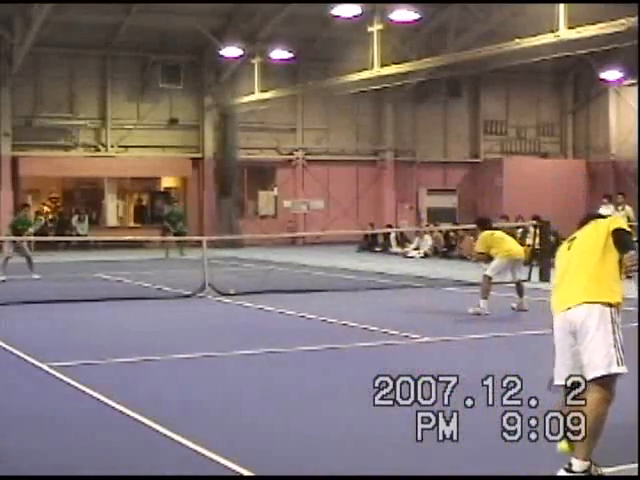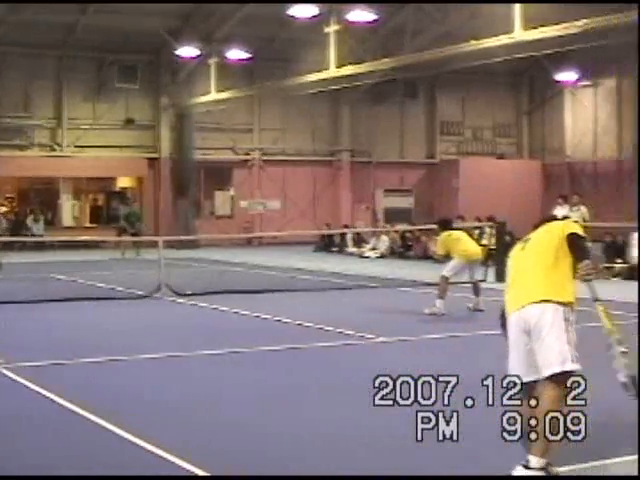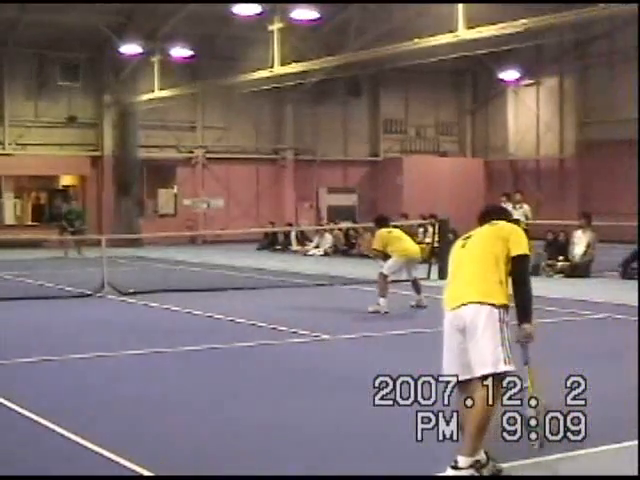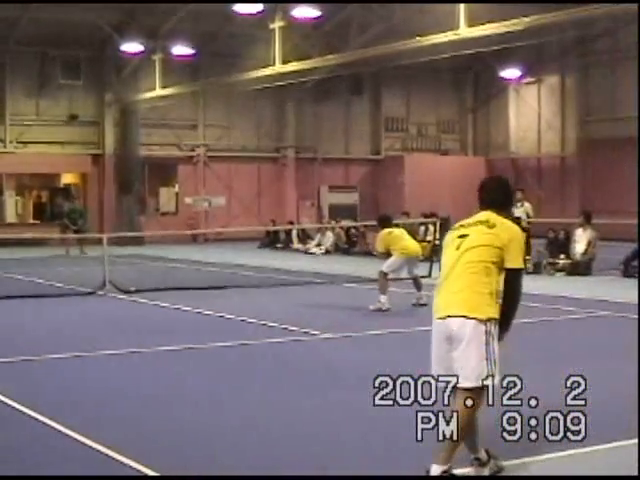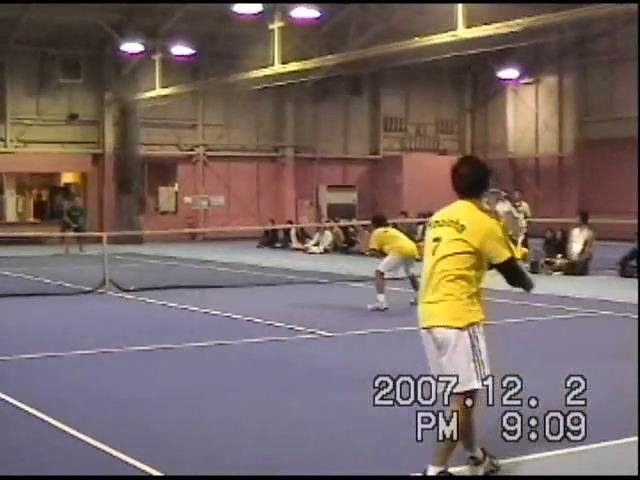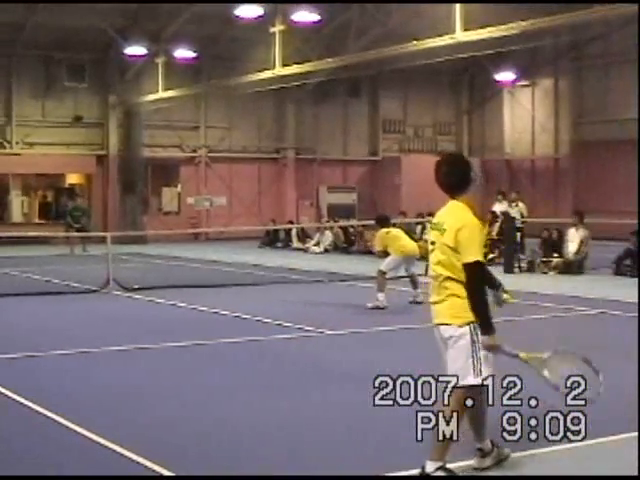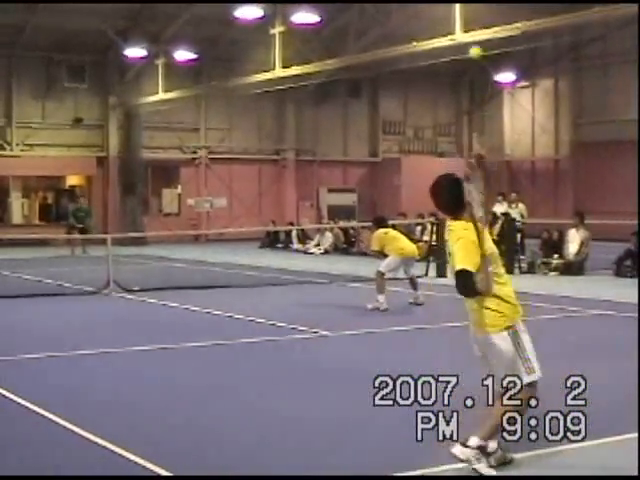
dt=0.4s
person 1, frame 1
left shoulder: (566, 247)
right shoulder: (611, 224)
right elbow: (622, 235)
right wrist: (630, 253)
left hip: (562, 311)
right hip: (595, 307)
right knee: (601, 389)
left ankle: (578, 463)
right ankle: (577, 467)
person 1, frame 2
left shoulder: (519, 248)
right shoulder: (565, 226)
right elbow: (576, 240)
right wrist: (586, 261)
left hip: (516, 311)
right hip: (548, 306)
left knee: (529, 392)
right knee: (556, 385)
left ankle: (533, 462)
right ankle: (534, 465)
person 1, frame 3
left shoulder: (462, 241)
right shoulder: (512, 231)
right elbow: (520, 274)
right wrist: (525, 320)
left hip: (454, 309)
right hip: (485, 307)
left knee: (467, 389)
right knee: (486, 385)
left ankle: (476, 458)
right ankle: (463, 464)
person 1, frame 4
left shoulder: (458, 228)
right shoulder: (510, 231)
right elbow: (512, 287)
right wrist: (503, 326)
left hip: (442, 312)
right hip: (473, 315)
left knee: (464, 393)
right knee: (470, 395)
left ankle: (480, 459)
right ankle: (438, 469)
person 1, frame 5
left shoulder: (438, 218)
right shoulder: (485, 224)
right elbow: (511, 272)
right wrist: (526, 282)
left hip: (430, 315)
right hip: (459, 318)
left knee: (461, 393)
right knee: (463, 396)
left ankle: (476, 457)
right ankle: (436, 469)
person 1, frame 6
left shoulder: (445, 216)
right shoulder: (467, 223)
right elbow: (473, 280)
left wrist: (495, 283)
right wrist: (487, 330)
left hip: (446, 314)
right hip: (463, 317)
left knee: (477, 385)
right knee: (462, 392)
left ankle: (485, 449)
right ankle: (434, 466)
person 1, frame 7
left shoulder: (460, 225)
right shoulder: (464, 236)
left elbow: (463, 202)
right elbow: (462, 283)
right wrist: (476, 288)
left hip: (487, 322)
right hip: (500, 321)
left knee: (511, 389)
right knee: (526, 392)
left ankle: (488, 447)
right ankle: (473, 445)
